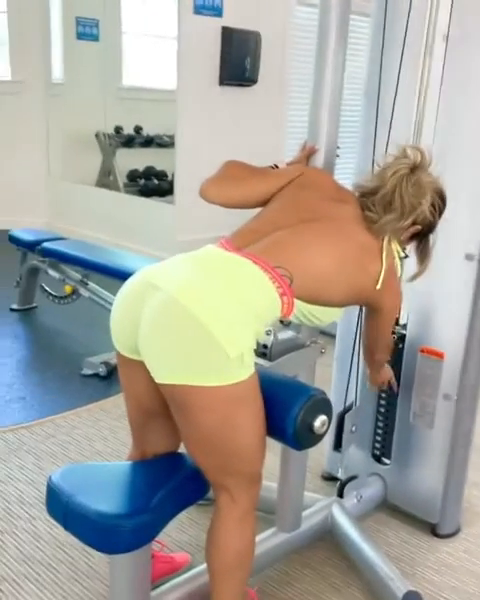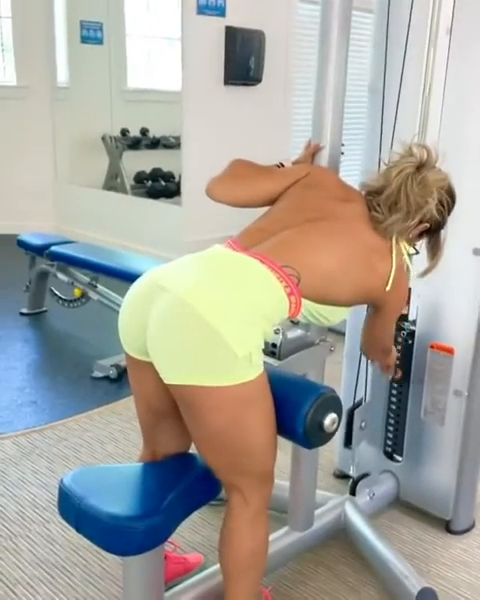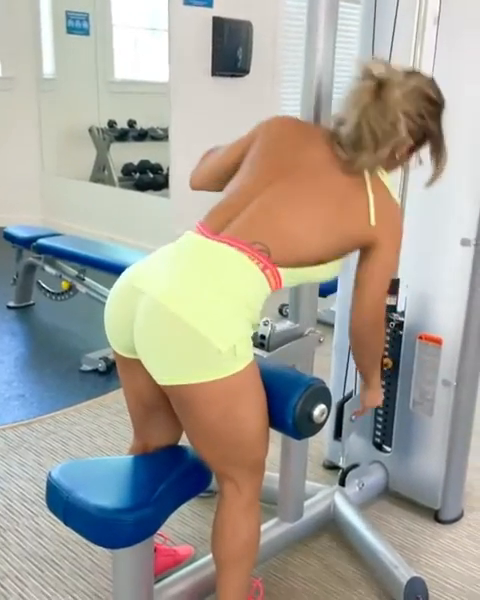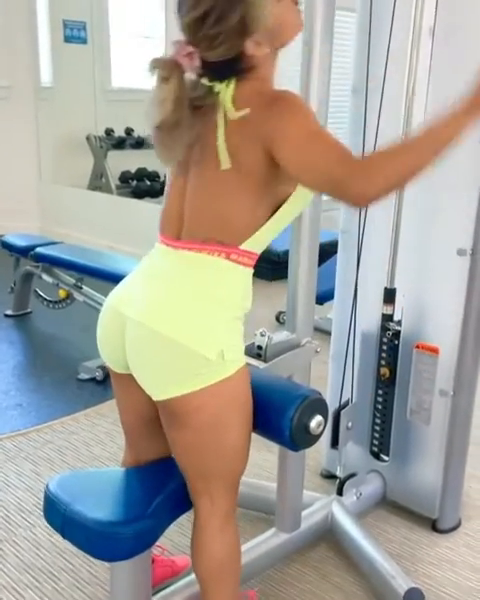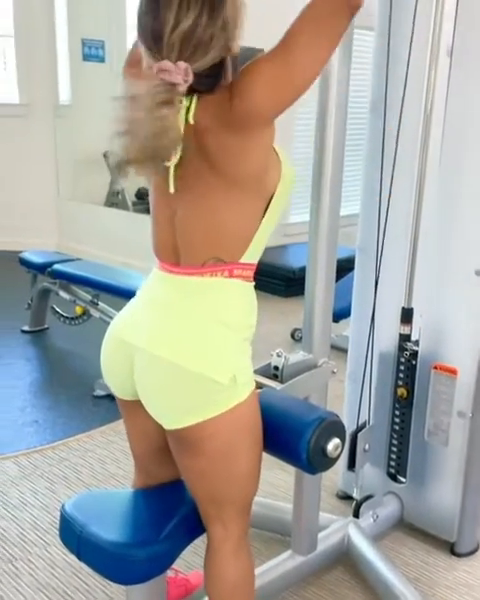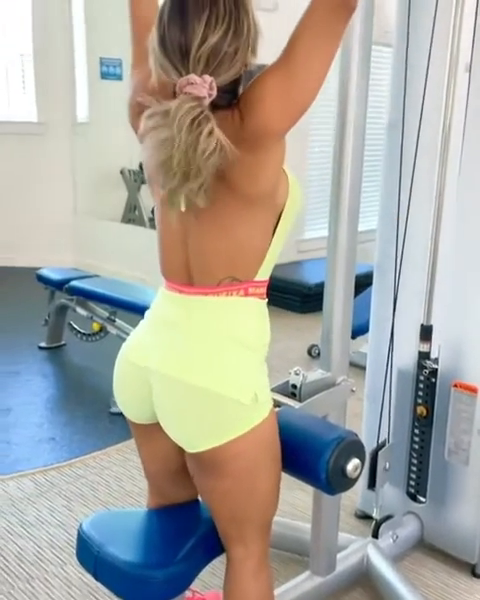
dt=0.4s
person 1, frame 1
left shoulder: (315, 181)
right shoulder: (384, 275)
left elbow: (215, 187)
right elbow: (376, 354)
right wrist: (380, 372)
left hip: (144, 288)
right hip: (205, 323)
left knee: (150, 454)
right knee: (238, 492)
person 1, frame 2
left shoulder: (321, 181)
right shoulder: (392, 273)
left elbow: (221, 186)
right elbow: (376, 348)
left wrist: (291, 170)
right wrist: (389, 361)
left hip: (152, 290)
right hip: (212, 325)
left knee: (161, 455)
right knee: (251, 491)
person 1, frame 3
left shoulder: (282, 130)
right shoulder: (380, 210)
left elbow: (200, 176)
right elbow: (366, 321)
right wrist: (371, 382)
left hip: (139, 286)
right hip: (202, 316)
left knee: (152, 446)
right knee: (242, 483)
person 1, frame 4
left shoulder: (194, 95)
right shoulder: (272, 116)
right elbow: (362, 185)
left hip: (130, 303)
right hip: (192, 326)
left knee: (143, 463)
right knee: (214, 500)
person 1, frame 5
left shoulder: (150, 109)
right shoulder: (242, 112)
left elbow: (138, 57)
left hip: (133, 333)
right hip: (200, 352)
left knee: (154, 488)
right knee: (227, 527)
person 1, frame 6
left shoulder: (155, 122)
right shoulder: (255, 129)
left hip: (146, 356)
right hip: (216, 372)
left knee: (169, 511)
right knee: (248, 547)
